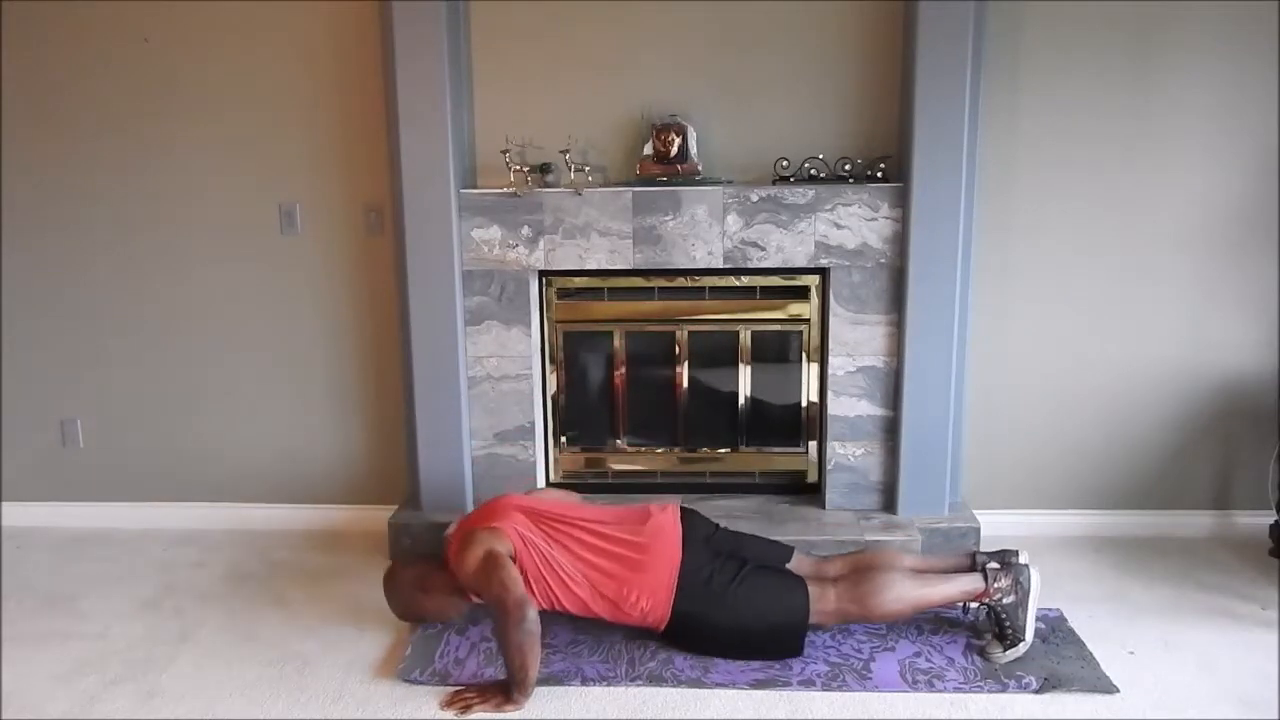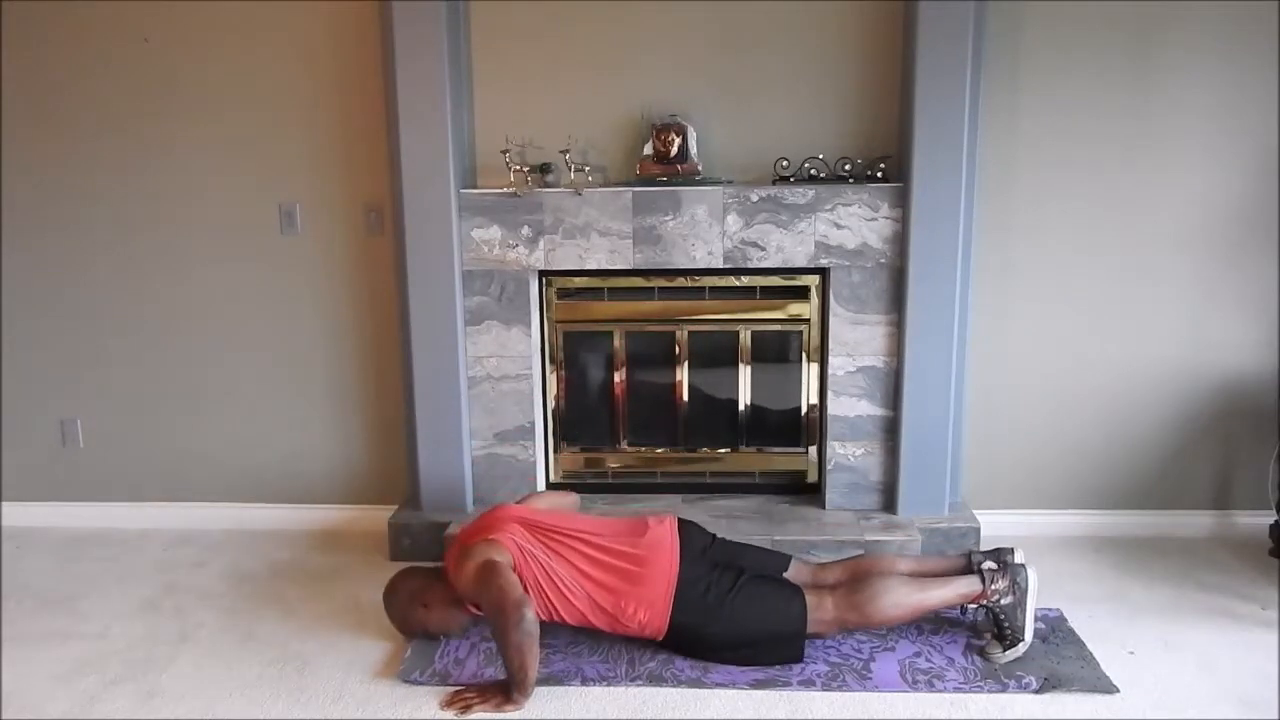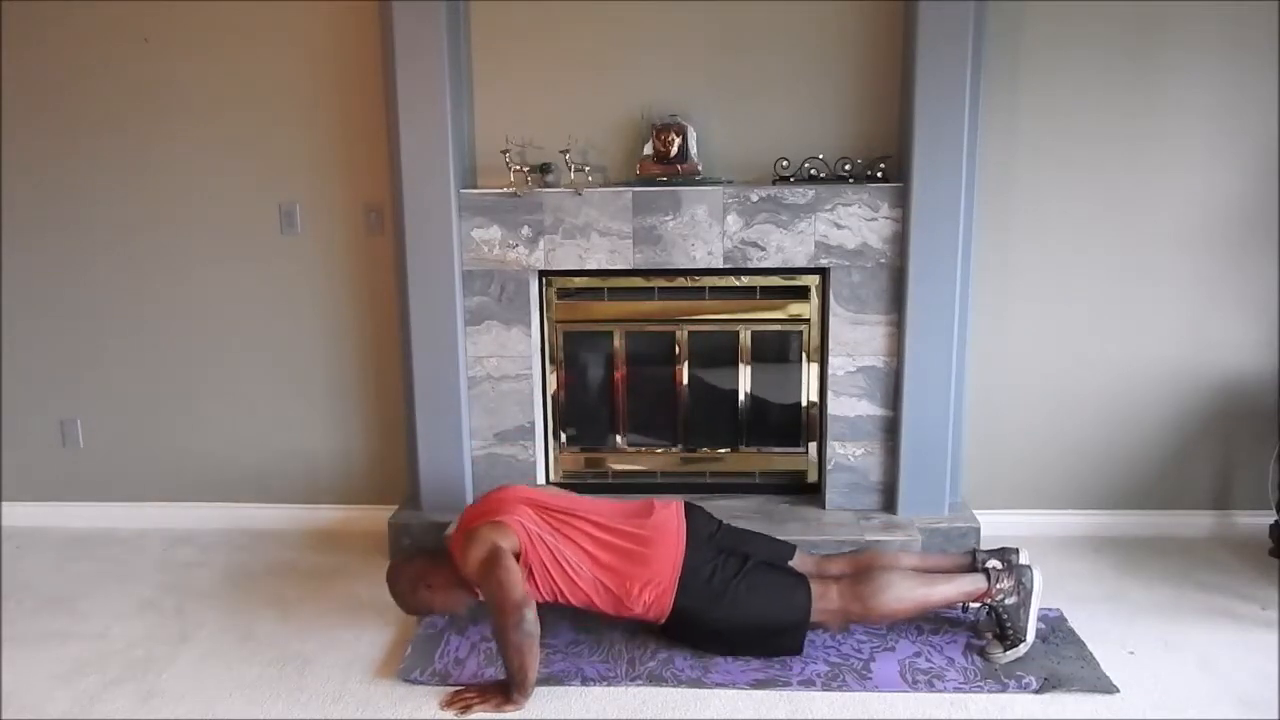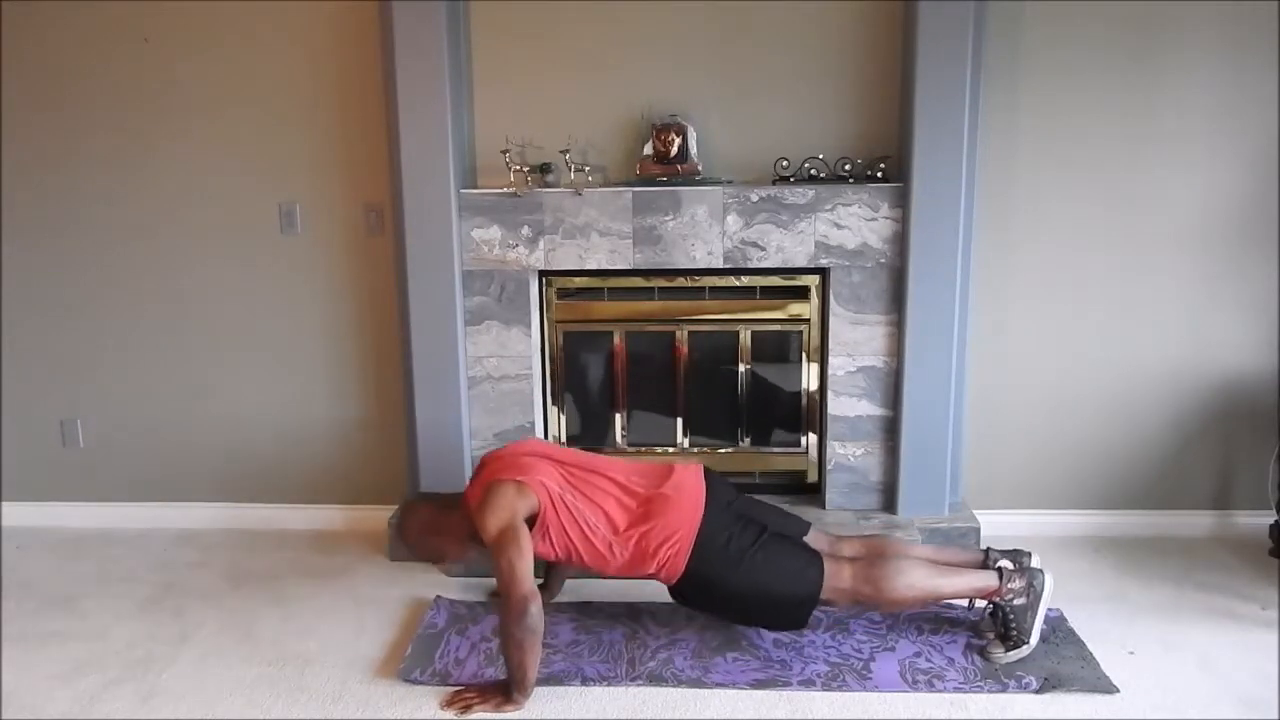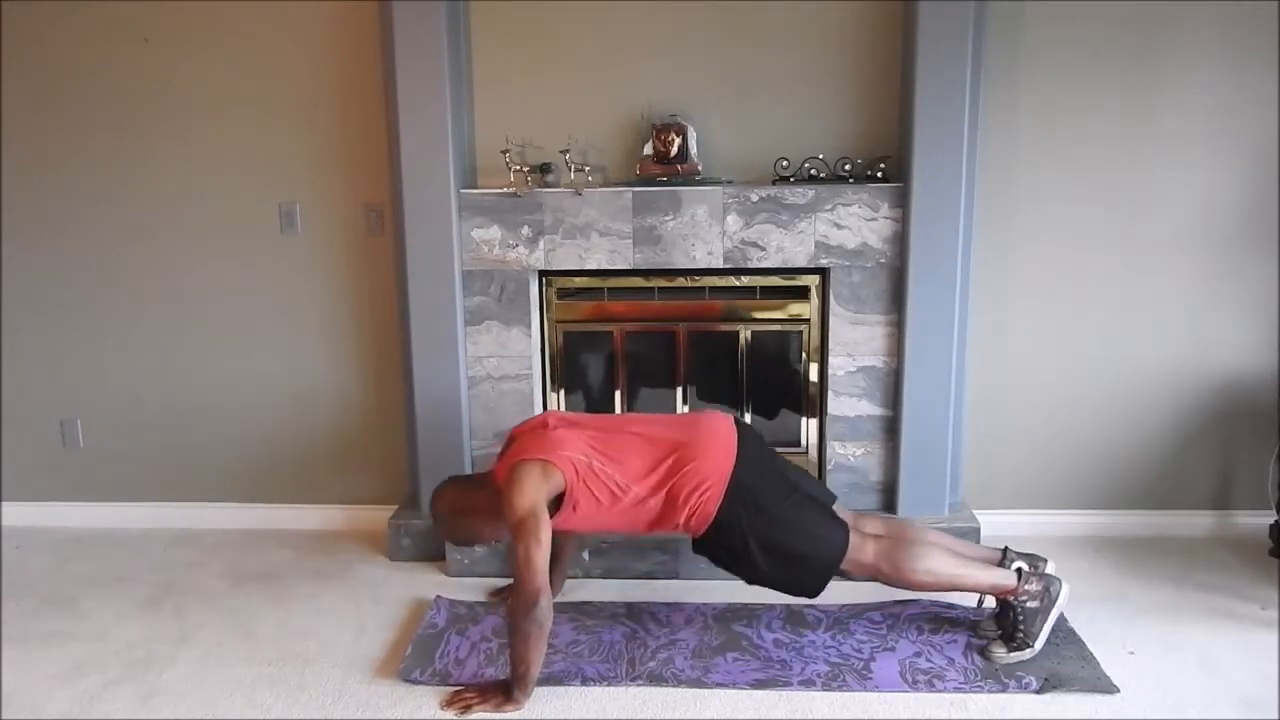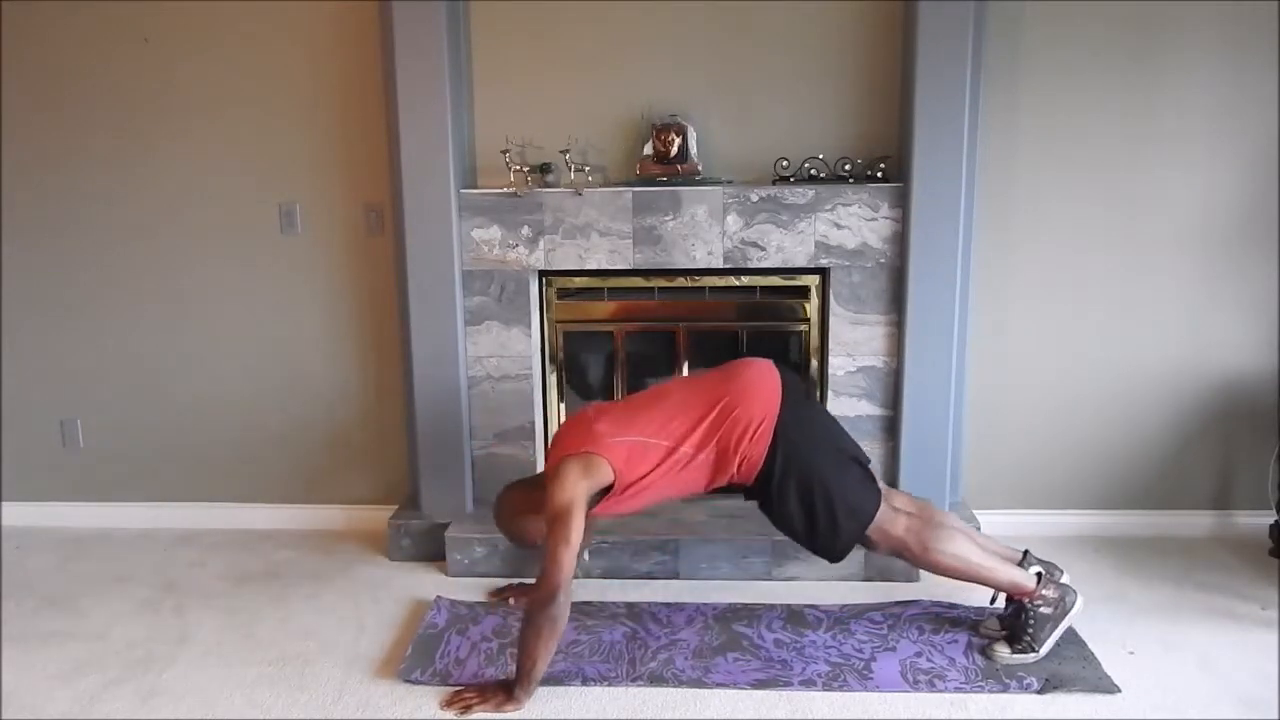
dt=0.3s
person 1, frame 1
left shoulder: (471, 554)
right shoulder: (494, 520)
left elbow: (516, 609)
right elbow: (567, 498)
left hip: (678, 592)
right hip: (671, 535)
left knee: (834, 603)
right knee: (825, 569)
left ankle: (997, 586)
right ankle: (986, 565)
person 1, frame 2
left shoulder: (468, 568)
right shoulder: (492, 528)
left elbow: (516, 610)
right elbow: (566, 498)
left hip: (674, 602)
right hip: (669, 543)
left knee: (832, 614)
right knee: (822, 577)
left ankle: (993, 585)
right ankle: (983, 565)
person 1, frame 3
left shoulder: (474, 548)
right shoulder: (492, 511)
left elbow: (516, 611)
right wrist: (543, 585)
left hip: (678, 583)
right hip: (674, 528)
left knee: (835, 602)
right knee: (827, 568)
left ankle: (999, 587)
right ankle: (988, 564)
person 1, frame 4
left shoulder: (492, 508)
right shoulder: (504, 470)
left elbow: (520, 605)
right wrist: (548, 588)
left hip: (687, 545)
right hip: (690, 494)
left knee: (847, 584)
right knee: (840, 550)
left ankle: (1008, 587)
right ankle: (998, 563)
person 1, frame 5
left shoulder: (519, 487)
right shoulder: (528, 444)
left elbow: (530, 601)
right wrist: (549, 584)
left hip: (716, 488)
right hip: (721, 446)
left knee: (860, 556)
right knee: (859, 530)
left ankle: (1026, 588)
right ankle: (1015, 566)
person 1, frame 6
left shoulder: (565, 482)
right shoulder: (571, 448)
left elbow: (554, 596)
right elbow: (579, 521)
right wrist: (545, 586)
left hip: (759, 427)
right hip: (760, 392)
left knee: (888, 528)
right knee: (886, 507)
left ankle: (1040, 592)
right ankle: (1028, 568)
